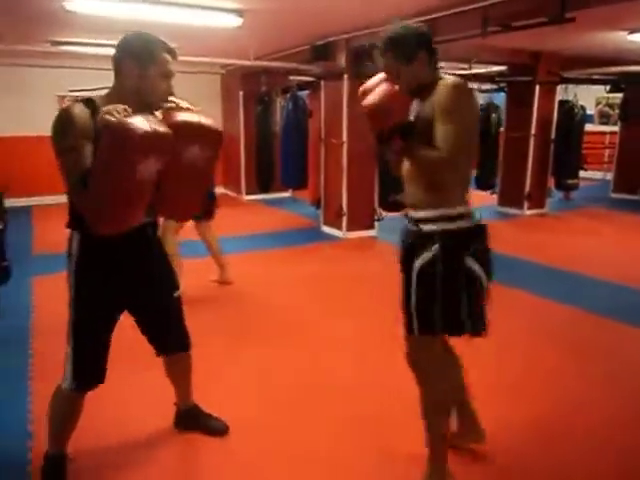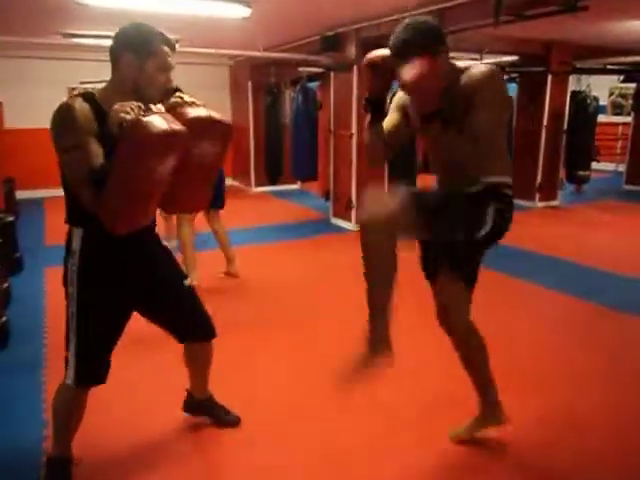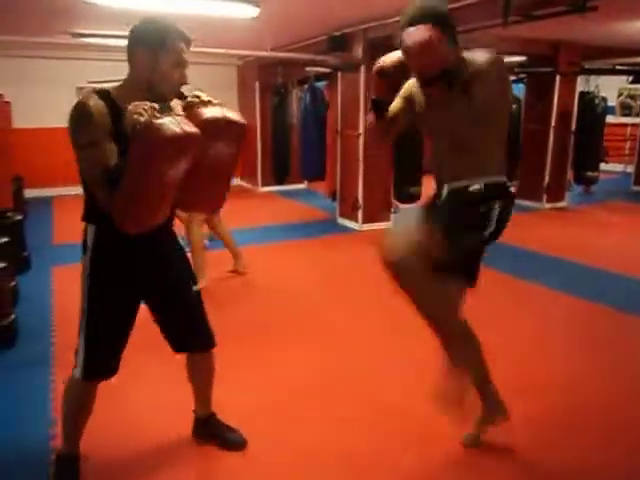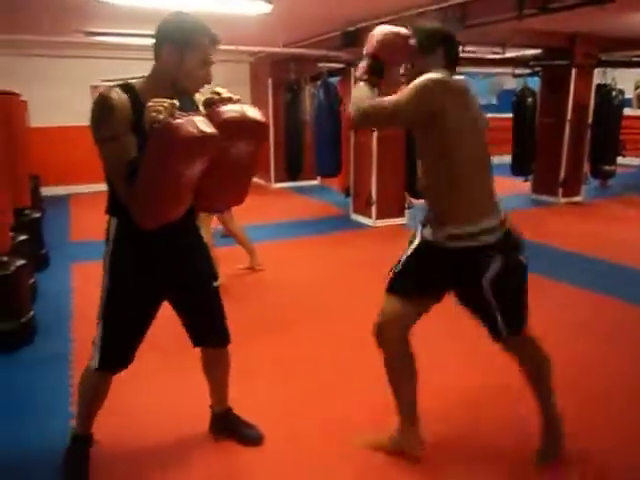
dt=0.2s
person 1, frame 1
right shoulder: (77, 119)
right elbow: (88, 202)
left hip: (146, 248)
right hip: (96, 255)
left knee: (176, 342)
right knee: (80, 375)
left ankle: (186, 409)
person 1, frame 2
right shoulder: (77, 115)
right elbow: (98, 200)
right wrist: (121, 139)
left hip: (144, 243)
right hip: (96, 253)
left knee: (199, 328)
right knee: (82, 373)
left ankle: (199, 397)
person 1, frame 3
left shoulder: (168, 110)
right shoulder: (94, 112)
right elbow: (113, 199)
right wrist: (135, 140)
left hip: (162, 241)
right hip: (112, 250)
left knee: (200, 342)
right knee: (90, 367)
left ankle: (205, 419)
person 1, frame 4
left shoulder: (194, 106)
right shoulder: (116, 105)
right elbow: (131, 193)
right wrist: (153, 137)
left hip: (185, 237)
right hip: (134, 243)
left knee: (215, 338)
right knee: (108, 357)
left ankle: (221, 414)
right ankle: (81, 439)
person 2, frame 1
left shoulder: (452, 93)
right shoulder: (420, 103)
left elbow: (445, 169)
right elbow: (406, 165)
left wrist: (402, 137)
left hip: (446, 236)
right hip: (424, 231)
left knee: (423, 353)
right knee: (429, 341)
right ankle: (467, 424)
person 2, frame 2
left shoulder: (485, 81)
right shoulder: (407, 99)
left elbow: (479, 157)
right elbow: (377, 154)
left wrist: (431, 119)
right wrist: (374, 101)
left hip: (484, 201)
right hip: (448, 203)
left knee: (375, 211)
right knee: (452, 317)
left ankle: (378, 339)
right ankle: (490, 408)
person 2, frame 3
left shoulder: (487, 67)
right shoulder: (415, 89)
left elbow: (476, 138)
right elbow: (383, 133)
left wrist: (442, 83)
right wrist: (381, 101)
left hip: (484, 198)
right hip: (449, 201)
left knee: (402, 255)
right knee: (447, 315)
left ankle: (458, 360)
right ankle: (491, 406)
person 2, frame 4
left shoulder: (437, 89)
right shoulder: (444, 97)
left elbow: (359, 118)
left wrist: (366, 71)
left hip: (480, 246)
right hip: (439, 239)
left knee: (515, 345)
right knee: (388, 327)
left ankle: (551, 421)
right ankle: (409, 433)
